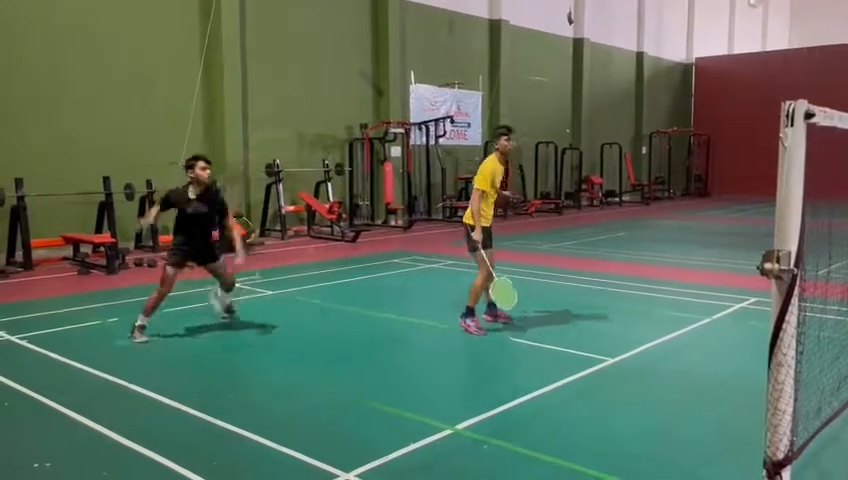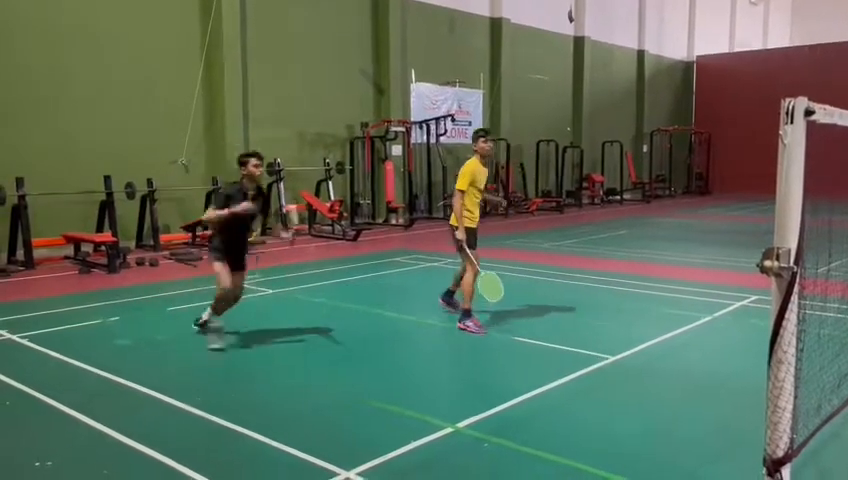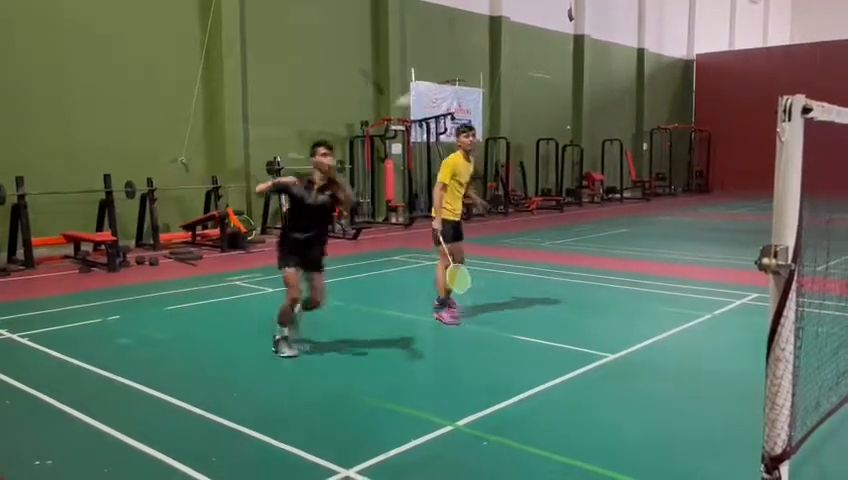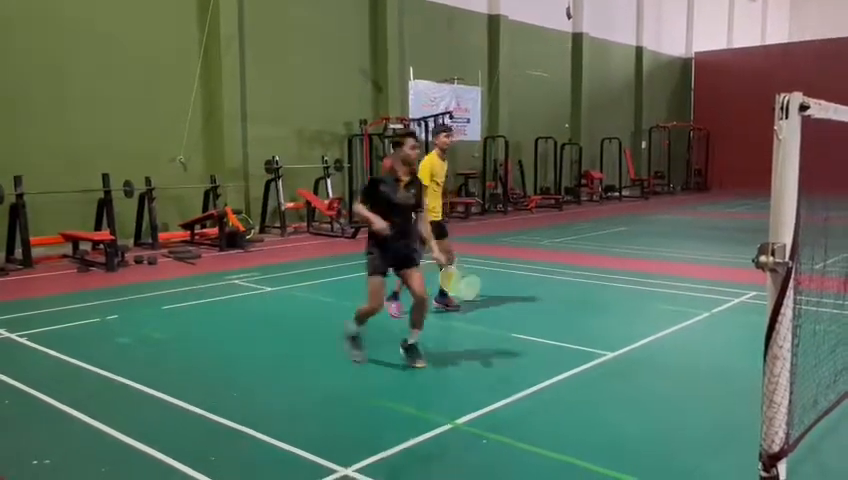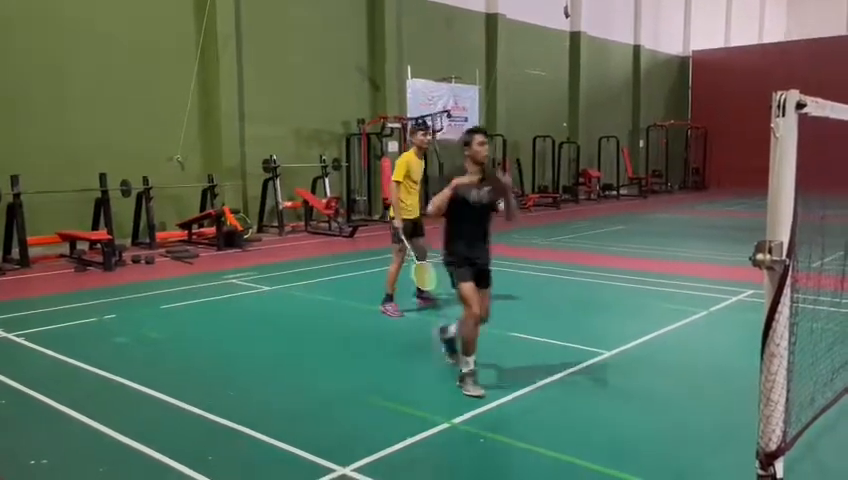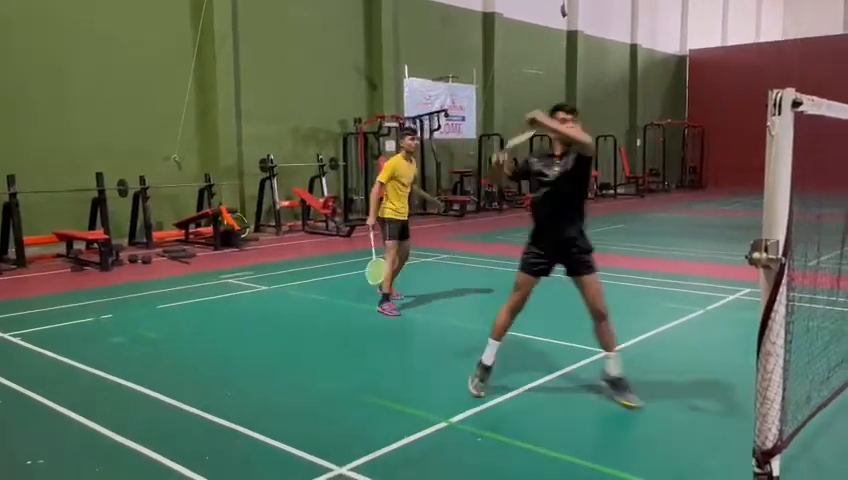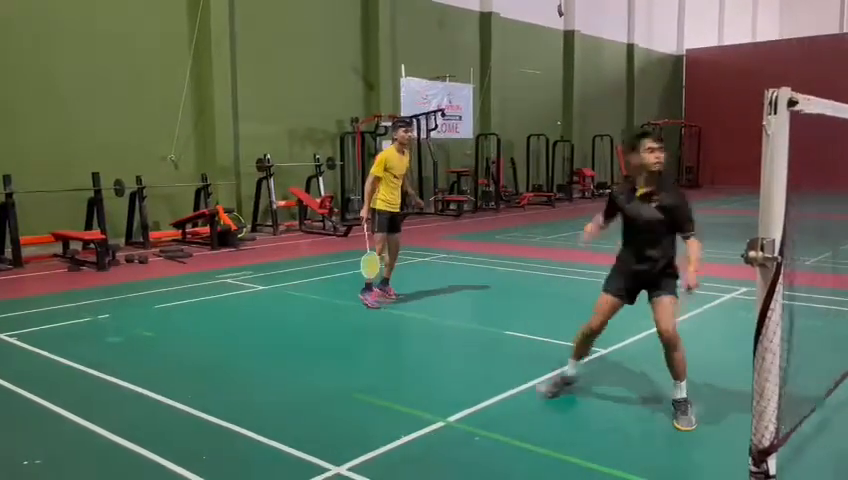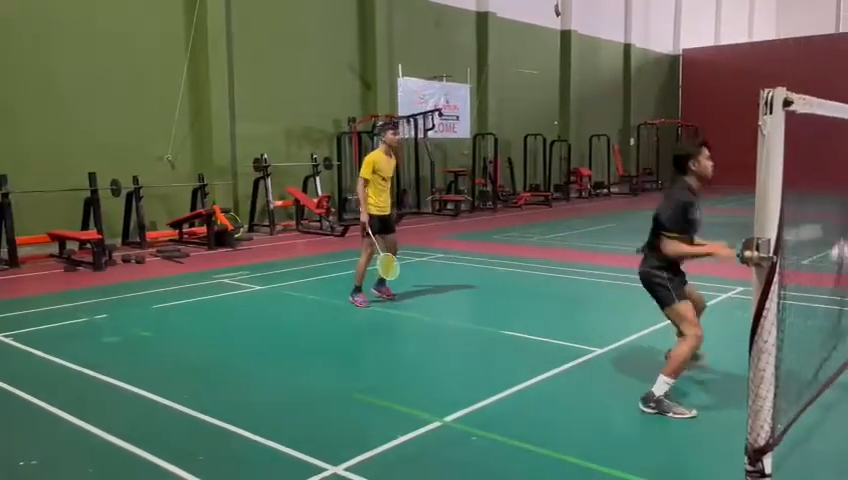
dt=0.3s
person 1, frame 1
left shoulder: (214, 195)
right shoulder: (175, 195)
left elbow: (230, 225)
right elbow: (158, 208)
left wrist: (239, 250)
right wrist: (149, 218)
left hip: (204, 245)
right hip: (181, 246)
left knee: (229, 280)
right knee: (163, 290)
left ankle: (224, 302)
right ankle: (140, 325)
person 1, frame 2
left shoulder: (260, 194)
right shoulder: (229, 191)
right elbow: (207, 217)
right wrist: (233, 210)
left hip: (239, 248)
right hip: (220, 245)
left knee: (235, 294)
right knee: (226, 287)
left ankle: (204, 320)
right ankle: (214, 327)
person 1, frame 3
left shoulder: (334, 186)
right shoulder: (296, 183)
left elbow: (349, 201)
right elbow: (259, 190)
left wrist: (334, 177)
right wrist: (278, 181)
left hip: (315, 249)
right hip: (290, 246)
left knee: (316, 301)
right knee: (294, 296)
left ankle: (293, 313)
right ankle: (281, 337)
person 1, frame 4
left shoulder: (416, 185)
right shoulder: (379, 179)
left elbow: (420, 221)
right elbow: (357, 206)
left wrist: (434, 249)
right wrist: (374, 220)
left hip: (404, 247)
right hip: (379, 248)
left knee: (421, 298)
right knee: (375, 306)
left ankle: (410, 344)
right ankle: (353, 331)
person 1, frame 5
left shoulder: (492, 183)
right shoulder: (457, 181)
left elbow: (511, 216)
right elbow: (432, 211)
left wrist: (507, 190)
right wrist: (454, 185)
left hip: (480, 257)
right hip: (458, 258)
left knee: (482, 315)
right knee: (473, 312)
left ankle: (449, 332)
right ankle: (466, 372)
person 1, frame 6
left shoulder: (580, 156)
right shoulder: (536, 161)
left elbow: (587, 141)
right elbow: (507, 181)
left wrist: (545, 121)
right wrist: (501, 164)
left hip: (573, 243)
right hip: (540, 242)
left knee: (598, 311)
right knee: (515, 306)
left ankle: (614, 376)
right ankle: (485, 365)
person 1, frame 7
left shoulder: (673, 195)
right shoulder: (621, 192)
left elbow: (691, 240)
right elbow: (606, 217)
left wrist: (692, 269)
right wrist: (594, 226)
left hip: (662, 272)
right hip: (627, 269)
left knee: (669, 335)
right knee: (593, 327)
left ankle: (681, 400)
right ankle: (569, 375)
person 1, frame 8
left shoulder: (686, 195)
right shoulder: (680, 200)
right elbow: (668, 248)
left wrist: (702, 243)
right wrist: (712, 250)
left hip: (666, 272)
right hip: (659, 272)
left knee: (697, 304)
right knee: (693, 335)
left ankle: (680, 357)
right ankle: (655, 397)
person 2, frame 1
left shoulder: (501, 165)
right shoulder: (489, 166)
right elbow: (475, 198)
left wrist: (501, 193)
right wrist: (477, 229)
left hip: (486, 223)
right hip: (475, 224)
left knee: (490, 267)
right knee: (485, 270)
left ankle: (491, 309)
right ankle: (468, 315)
person 2, frame 2
left shoulder: (484, 168)
right shoulder: (469, 167)
right elbow: (457, 198)
left wrist: (493, 199)
right wrist: (460, 229)
left hip: (471, 224)
right hip: (461, 225)
left knee: (469, 266)
right knee: (472, 269)
left ankle: (448, 296)
right ankle: (466, 317)
person 2, frame 3
left shoulder: (471, 162)
right shoulder: (451, 161)
right elbow: (438, 190)
left wrist: (476, 199)
right wrist: (437, 218)
left hip: (456, 217)
right hip: (444, 217)
left knee: (459, 259)
right knee: (445, 261)
left ankle: (445, 297)
right ankle: (442, 308)
person 2, frame 4
left shoulder: (443, 162)
right shoulder: (428, 163)
right elbow: (421, 193)
left hip: (436, 218)
left knee: (448, 255)
left ankle: (443, 296)
person 2, frame 5
left shoulder: (421, 160)
right shoulder: (405, 159)
right elbow: (393, 188)
right wrist: (397, 217)
left hip: (415, 215)
right hip: (401, 216)
left knee: (422, 253)
right knee: (398, 259)
left ankle: (421, 292)
right ankle: (387, 301)
person 2, frame 6
left shoulder: (413, 163)
right shoulder: (392, 163)
right elbow: (376, 189)
left wrist: (431, 198)
right wrist: (372, 215)
left hip: (403, 216)
right hip: (389, 215)
left knee: (404, 254)
right knee: (391, 256)
left ankle: (387, 286)
right ankle: (384, 301)
person 2, frame 7
left shoulder: (406, 155)
right shoulder: (385, 155)
right elbow: (370, 181)
left wrist: (415, 197)
right wrist: (365, 207)
left hip: (395, 208)
right hip: (380, 207)
left knee: (394, 248)
right knee: (379, 248)
left ankle: (384, 284)
right ankle: (367, 290)
person 2, frame 8
left shoulder: (392, 159)
right shoulder: (372, 158)
right elbow: (361, 185)
right wrist: (364, 212)
left hip: (386, 211)
right hip: (371, 212)
left knee: (392, 248)
right knee: (368, 251)
left ankle: (380, 285)
right ankle: (356, 292)
